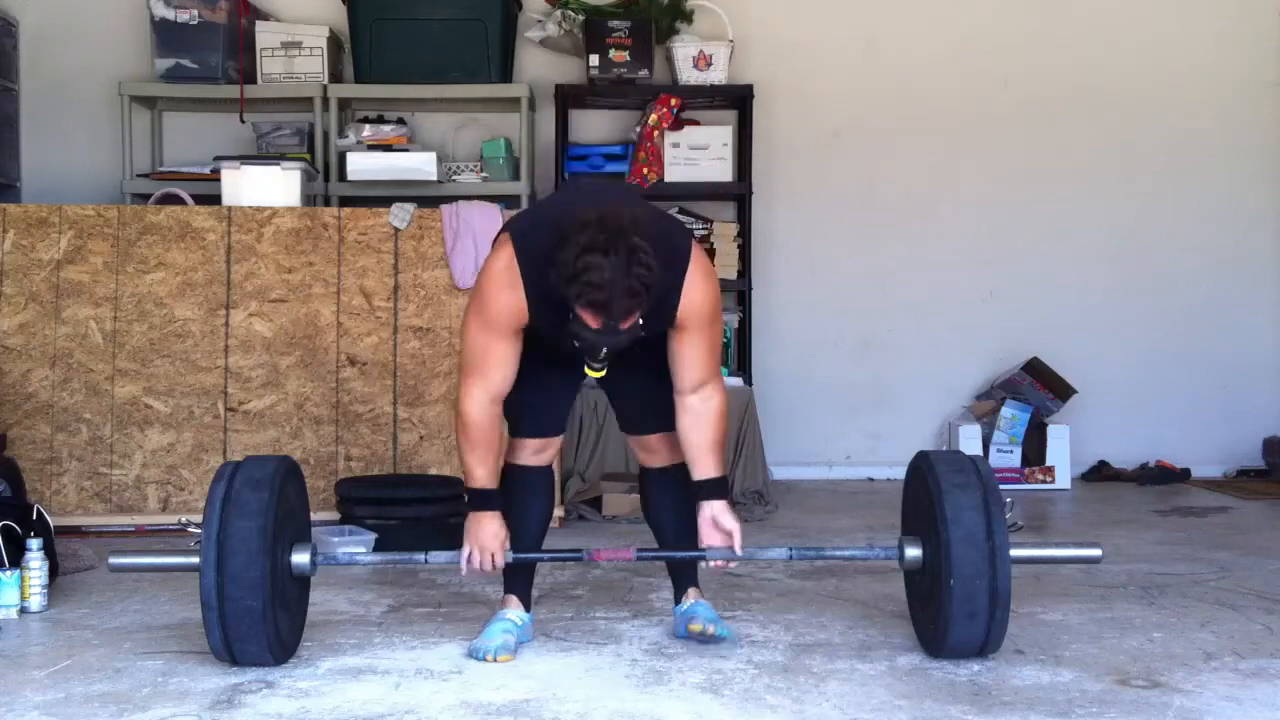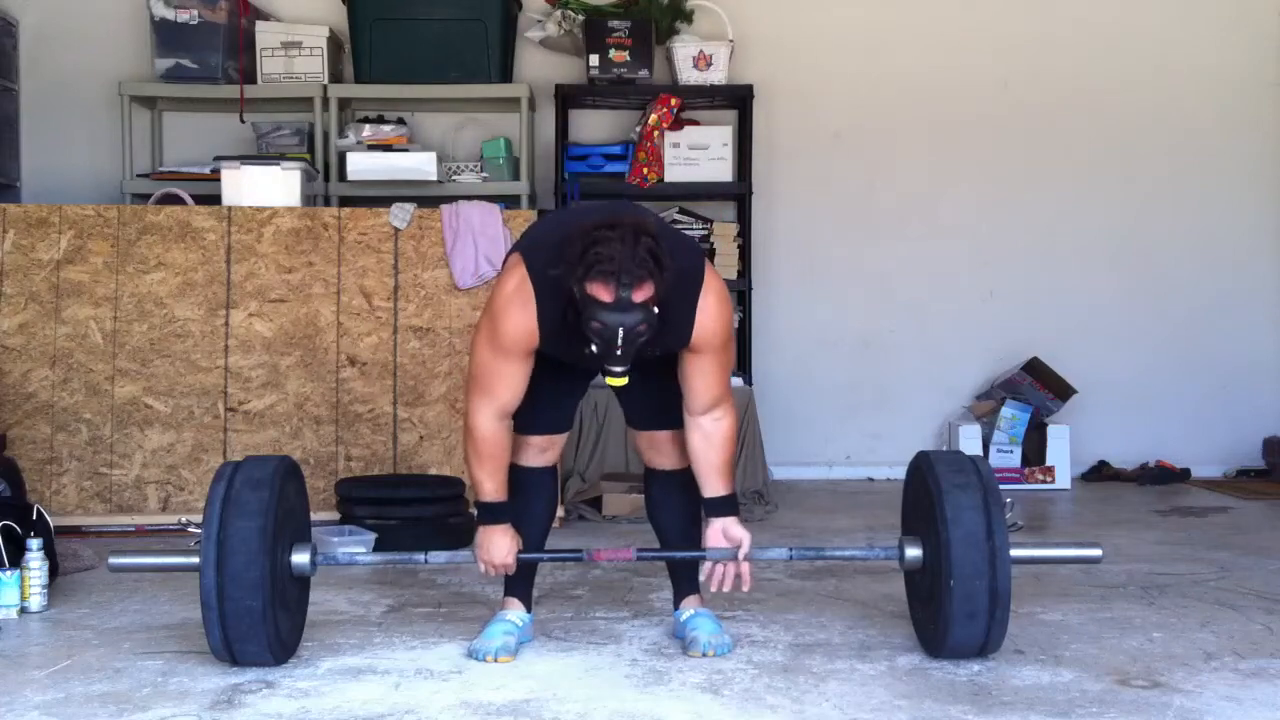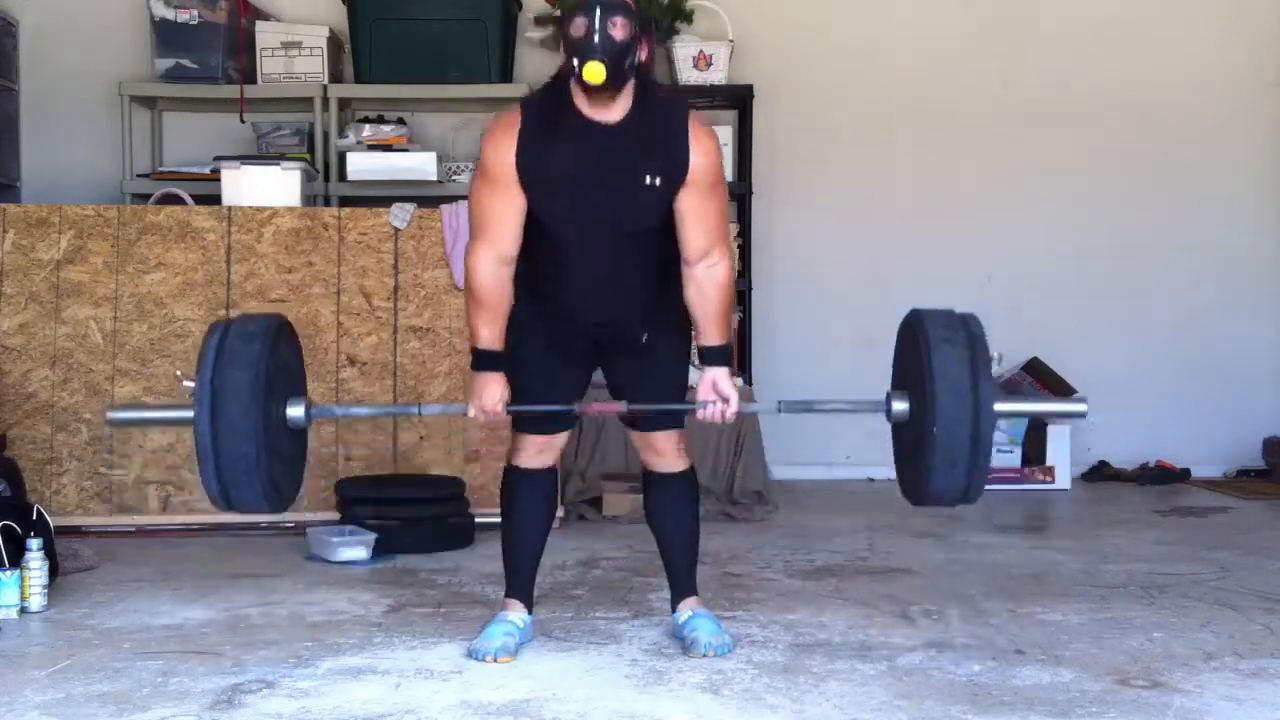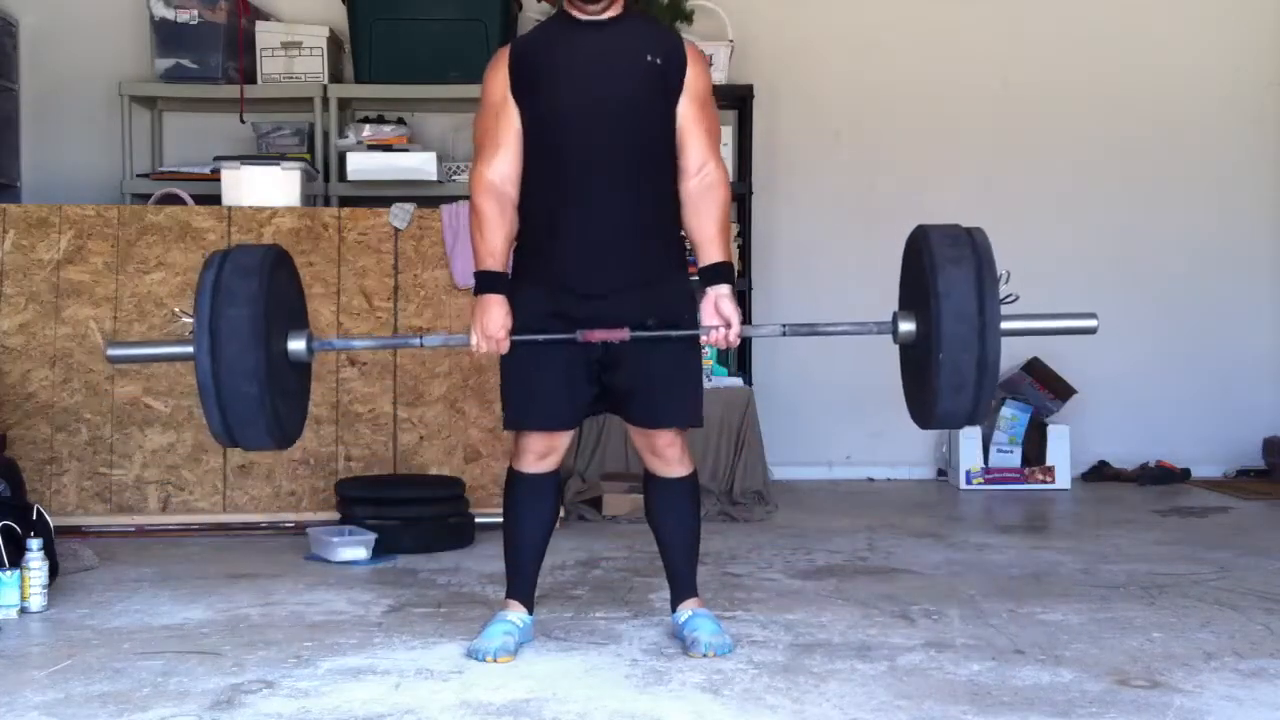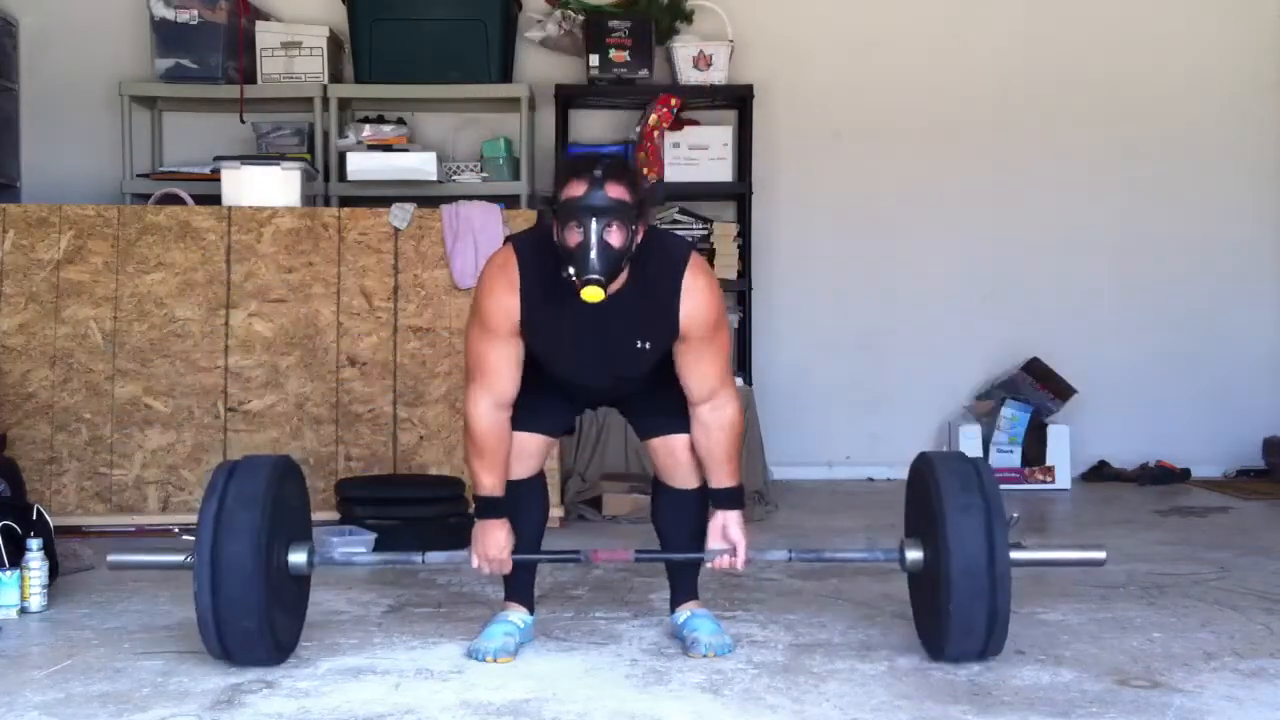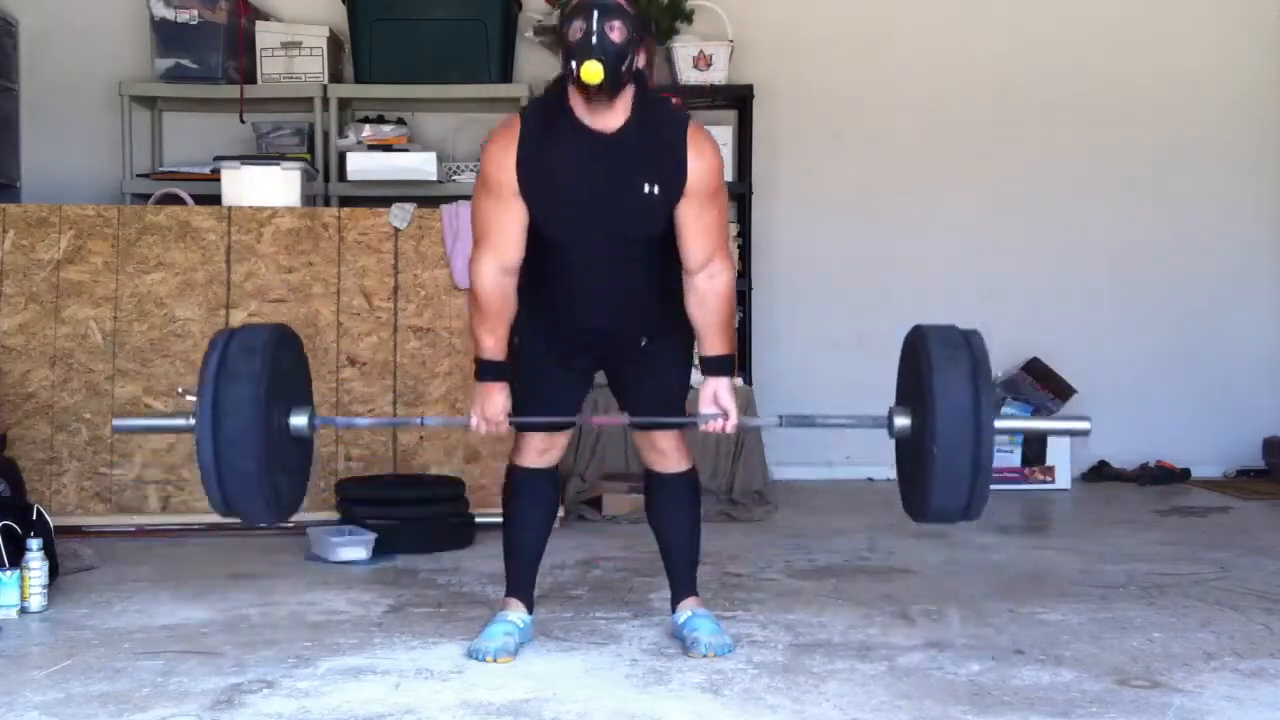
dt=0.7s
person 1, frame 1
left shoulder: (688, 276)
right shoulder: (511, 272)
left elbow: (697, 392)
right elbow: (480, 395)
left wrist: (712, 496)
right wrist: (483, 506)
right hip: (542, 338)
left knee: (660, 446)
right knee: (532, 446)
left ankle: (689, 596)
right ankle: (515, 606)
person 1, frame 2
left shoulder: (701, 294)
right shoulder: (523, 292)
left elbow: (709, 413)
right elbow: (488, 414)
left wrist: (721, 512)
right wrist: (493, 518)
left knee: (668, 449)
right knee: (535, 445)
left ankle: (689, 602)
right ankle: (515, 607)
person 1, frame 3
left shoulder: (685, 136)
right shoulder: (517, 134)
left elbow: (707, 257)
right elbow: (492, 258)
left wrist: (716, 361)
right wrist: (488, 367)
left hip: (648, 315)
right hip: (546, 317)
left knee: (664, 445)
right knee: (533, 447)
left ankle: (688, 604)
right ankle: (516, 607)
person 1, frame 4
right shoulder: (518, 59)
left elbow: (701, 171)
right elbow: (496, 179)
left wrist: (718, 280)
right wrist: (490, 289)
left hip: (654, 294)
right hip: (546, 297)
left knee: (666, 447)
right knee: (536, 449)
left ankle: (688, 604)
right ankle: (517, 608)
person 1, frame 5
left shoulder: (688, 281)
right shoulder: (509, 275)
left elbow: (712, 402)
right elbow: (489, 402)
left wrist: (727, 505)
right wrist: (490, 512)
left hip: (650, 374)
right hip: (548, 374)
left knee: (682, 457)
right knee: (517, 454)
left ankle: (687, 606)
right ankle: (517, 608)
person 1, frame 6
left shoulder: (686, 145)
right shoulder: (515, 144)
left elbow: (707, 268)
right elbow: (496, 267)
left wrist: (718, 372)
right wrist: (490, 375)
left hip: (650, 321)
right hip: (549, 322)
left knee: (666, 447)
right knee: (535, 448)
left ankle: (688, 605)
right ankle: (516, 607)
